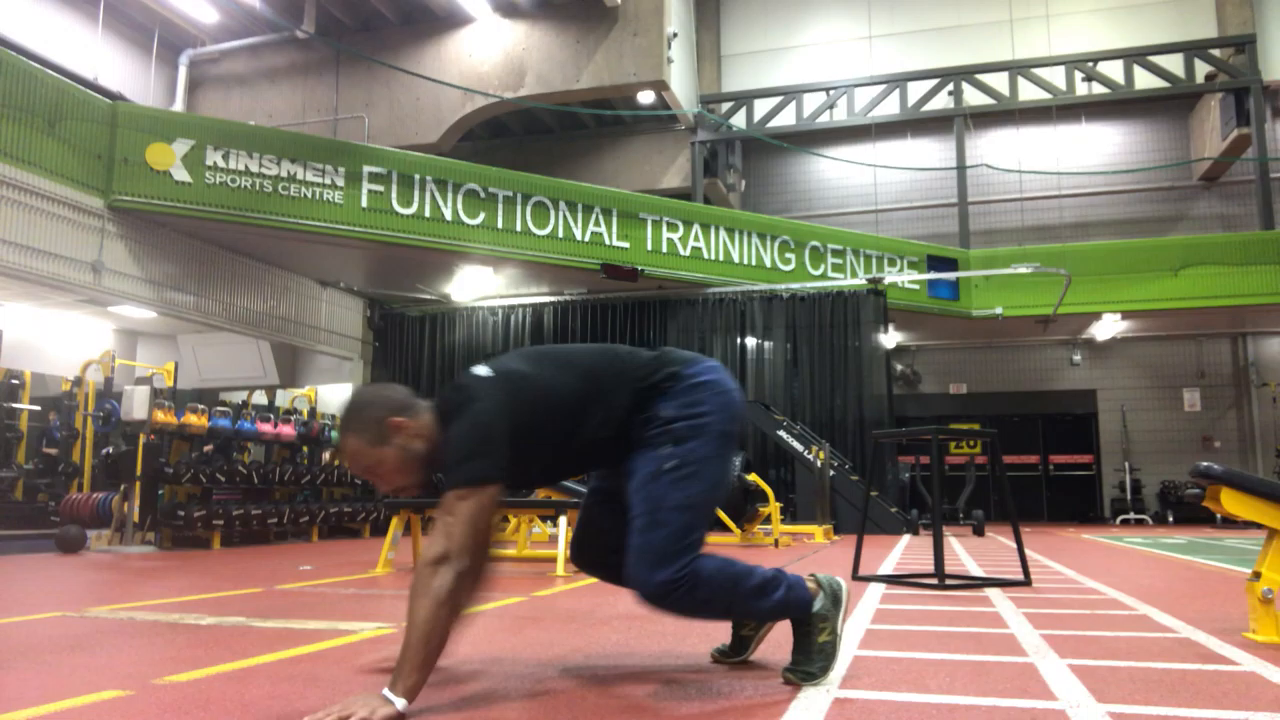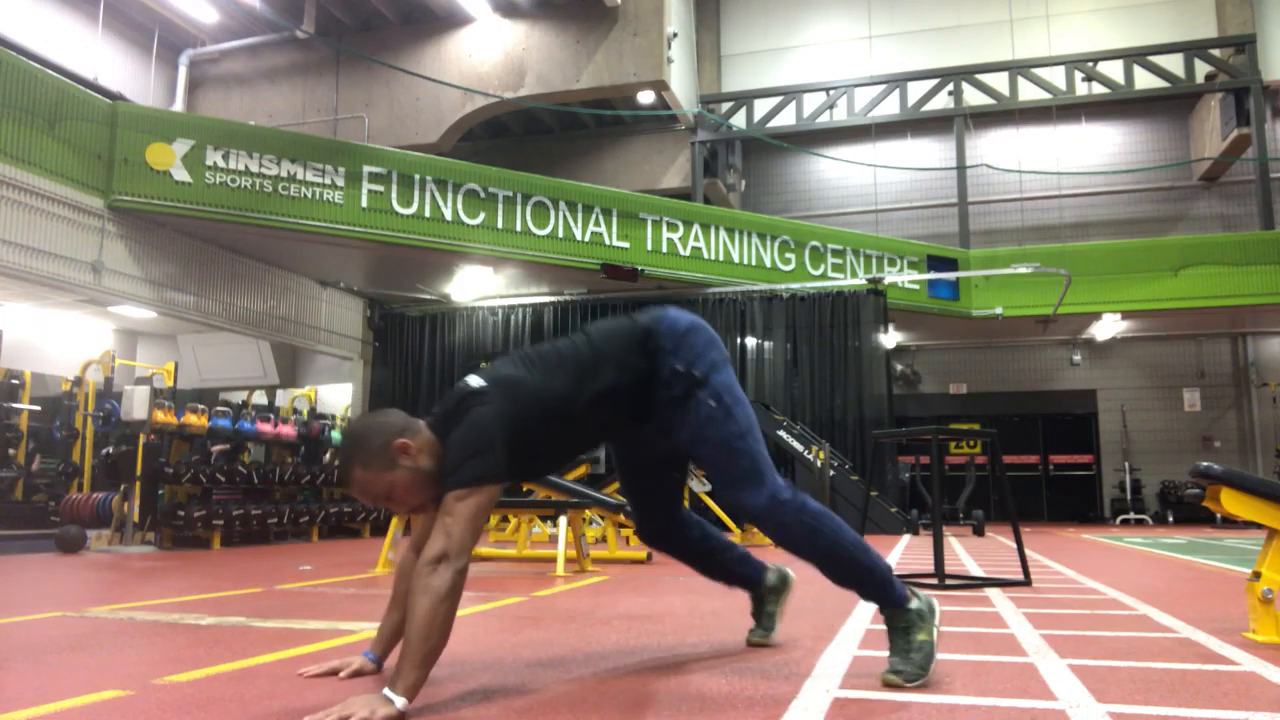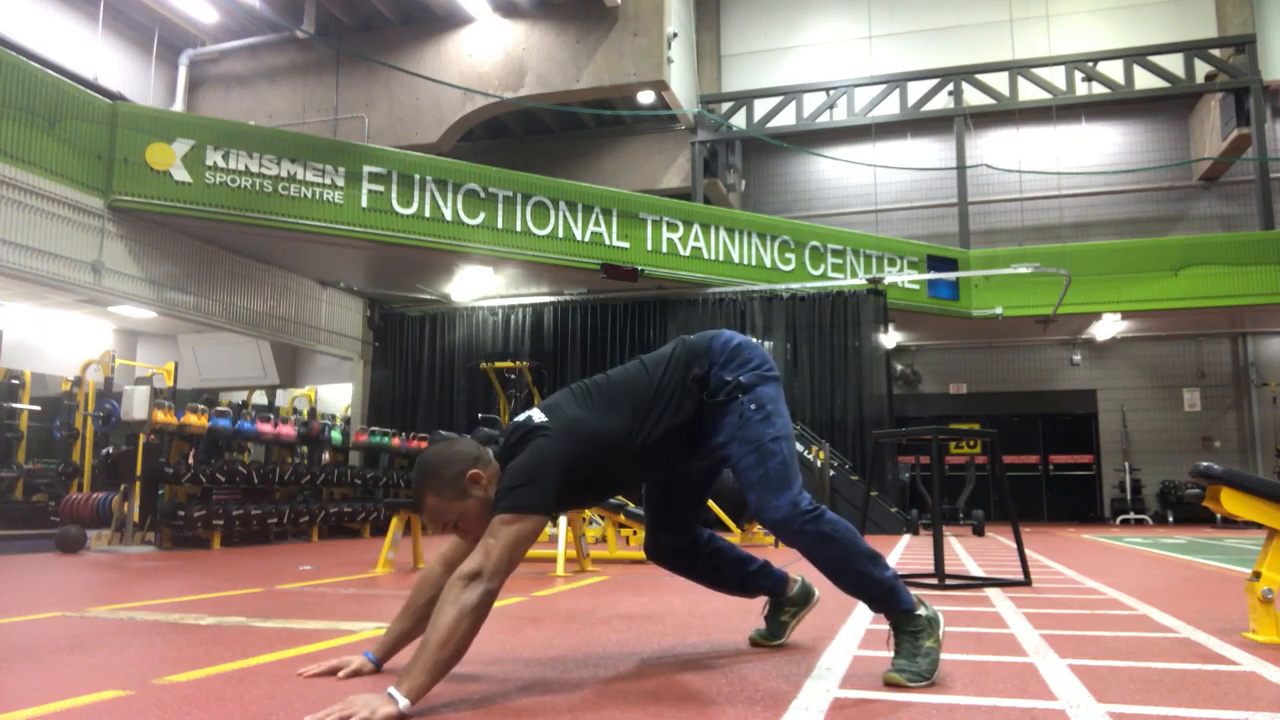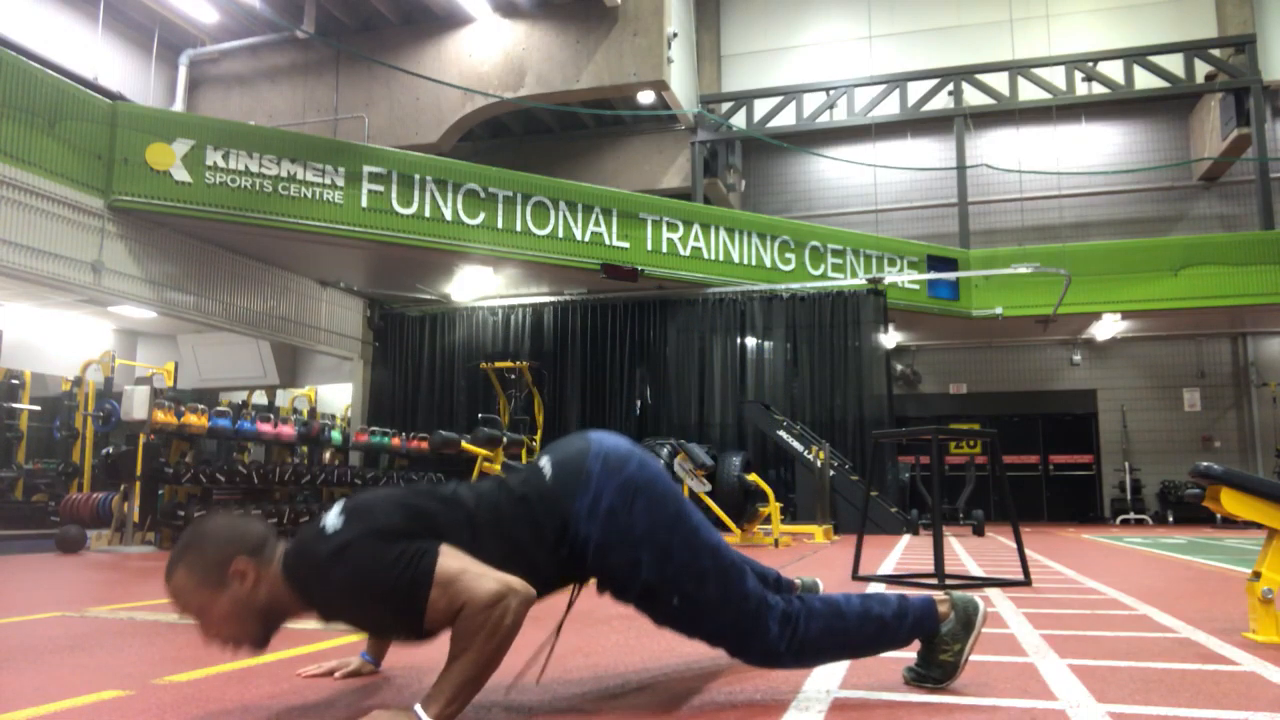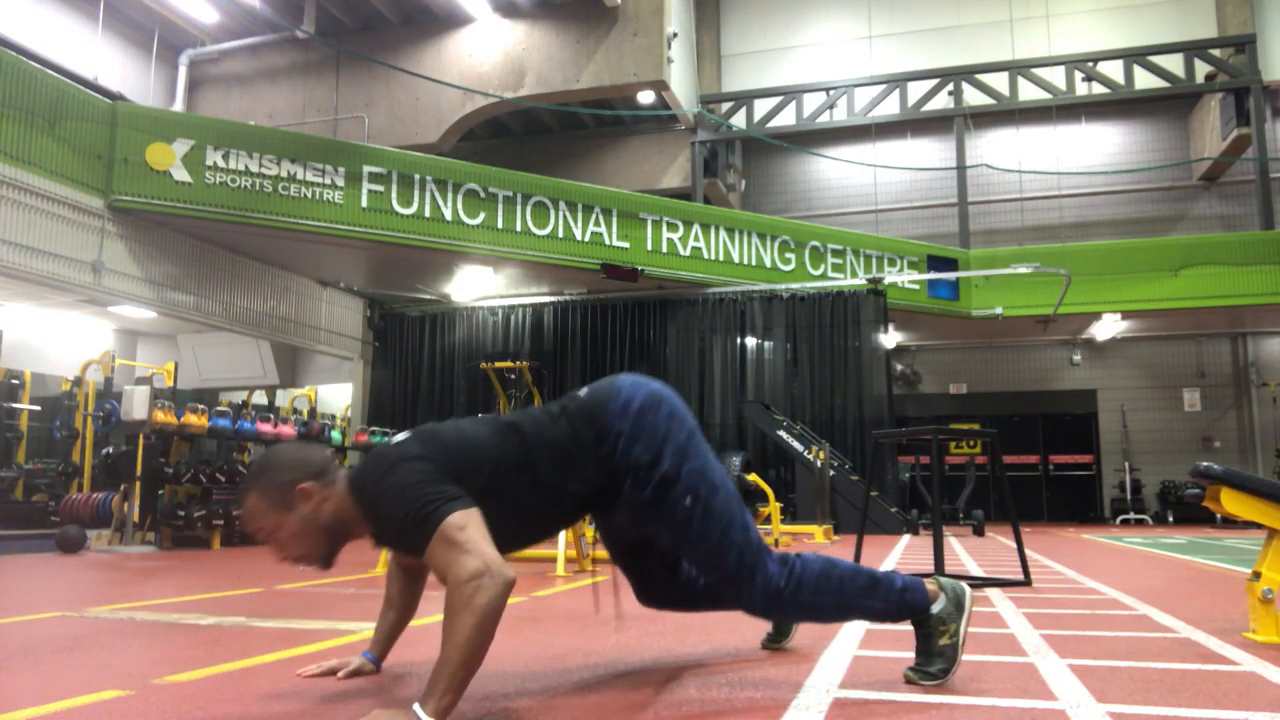
dt=1s
person 1, frame 1
left shoulder: (477, 417)
right shoulder: (457, 433)
left elbow: (446, 564)
right elbow: (459, 556)
right wrist: (412, 656)
left hip: (691, 402)
right hip: (646, 423)
left knee: (659, 576)
right knee: (597, 554)
left ankle: (808, 599)
right ankle: (754, 608)
person 1, frame 2
left shoulder: (473, 432)
right shoulder: (439, 440)
left elbow: (445, 564)
right elbow: (420, 554)
right wrist: (374, 654)
left hip: (672, 361)
right hip: (638, 398)
left knee: (758, 498)
right knee: (659, 524)
left ankle: (906, 609)
right ankle: (763, 585)
person 1, frame 3
left shoulder: (538, 460)
right shoulder: (500, 466)
left elbow: (477, 582)
right elbow: (447, 567)
right wrist: (376, 654)
left hip: (727, 378)
right hip: (688, 419)
left knee: (784, 511)
right knee: (670, 544)
left ankle: (911, 616)
right ankle: (786, 592)
person 1, frame 4
left shoulder: (340, 570)
right shoulder: (321, 554)
left elbow: (504, 596)
right wrist: (373, 649)
left hip: (604, 501)
right hip: (586, 476)
left knee: (768, 634)
right knee: (697, 569)
left ankle: (939, 614)
right ankle: (788, 584)
person 1, frame 5
left shoulder: (397, 483)
right shoulder: (384, 487)
left elbow: (486, 579)
right elbow: (409, 567)
right wrist: (370, 654)
left hip: (639, 432)
right hip: (618, 446)
left knee: (756, 580)
right knee: (662, 583)
left ankle: (930, 601)
right ankle: (778, 605)
